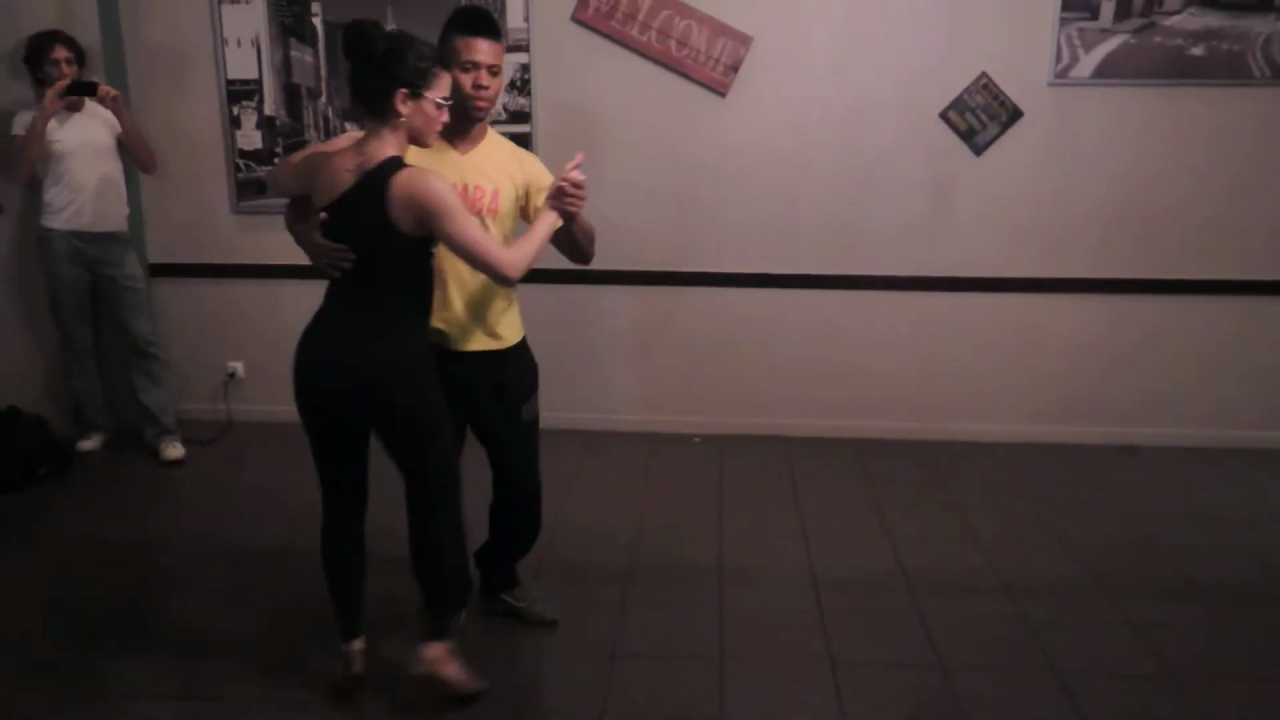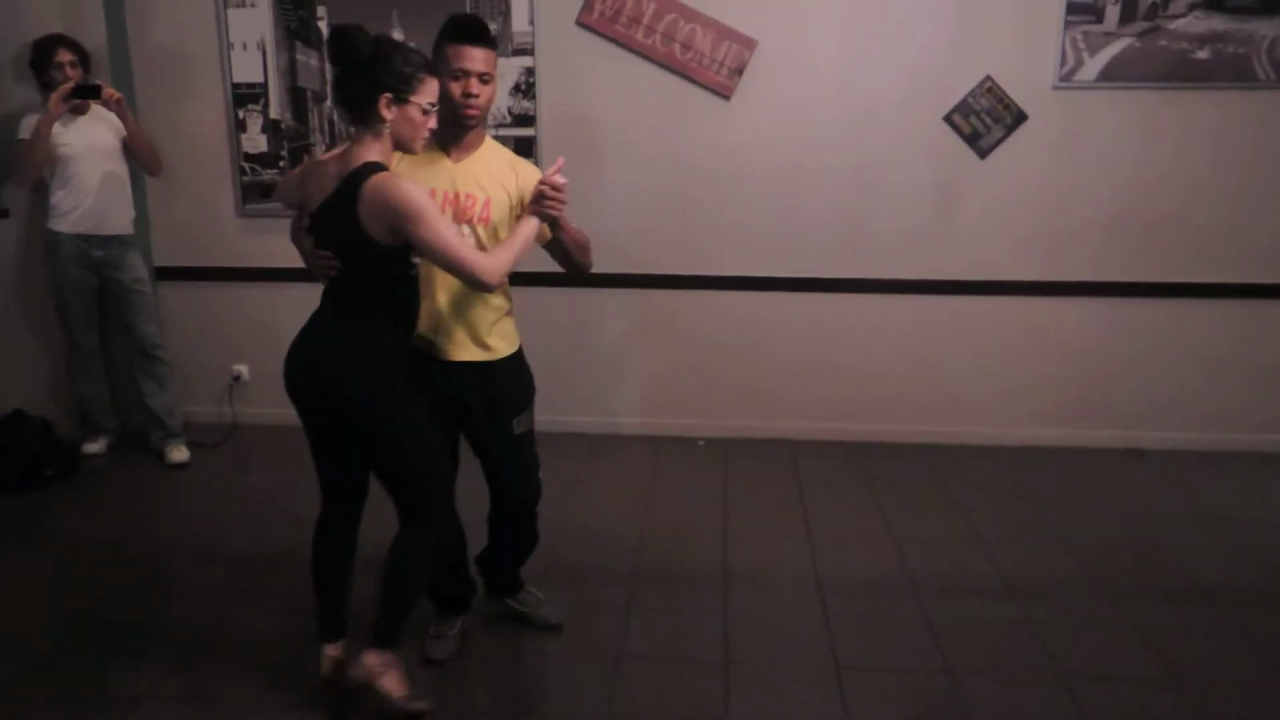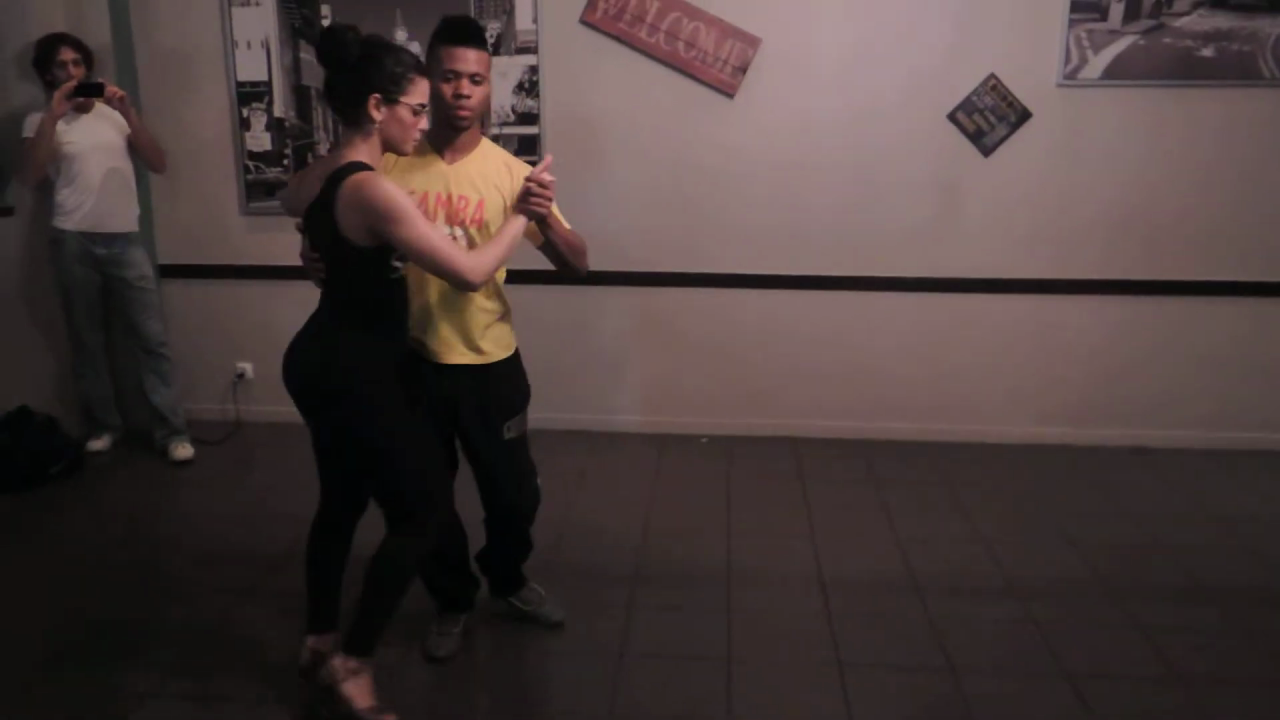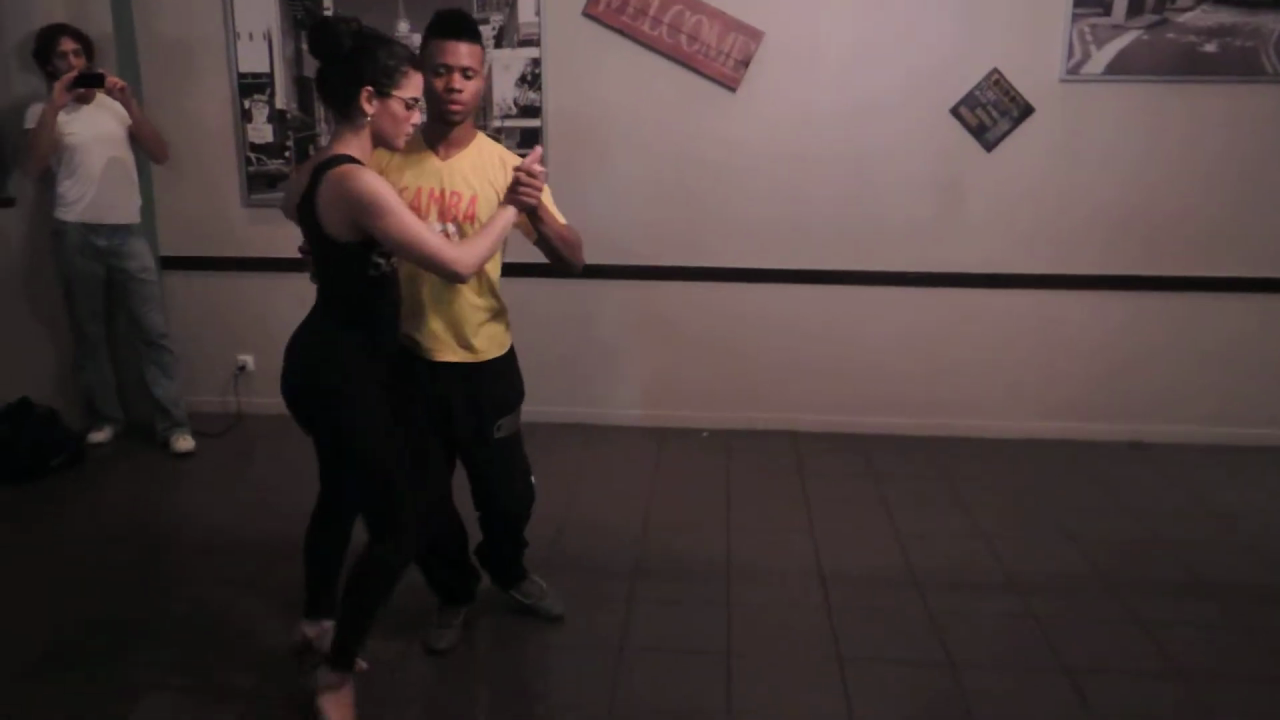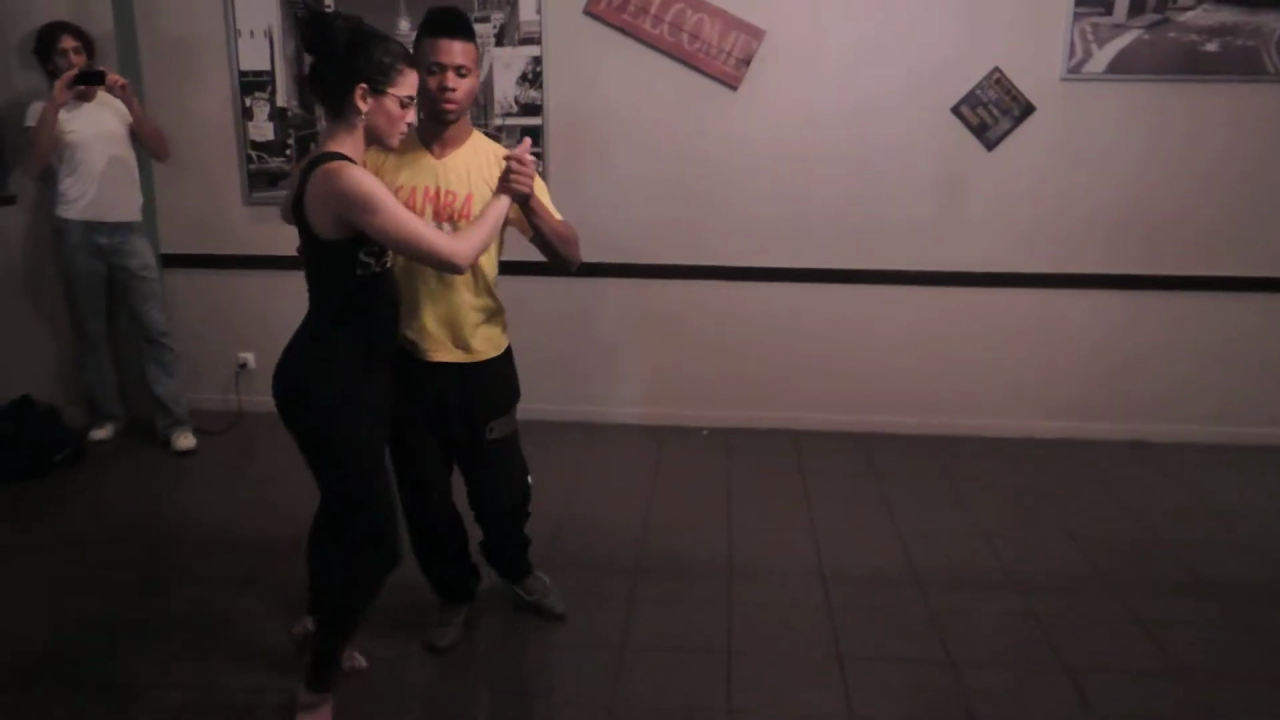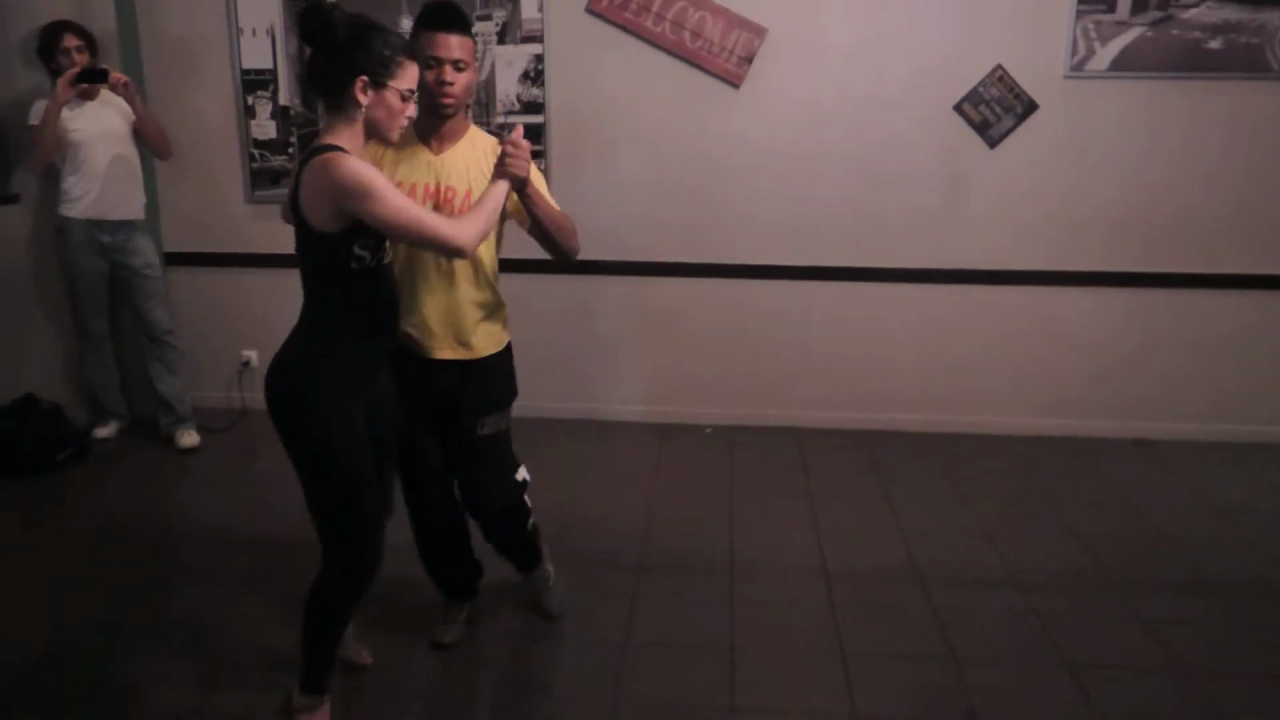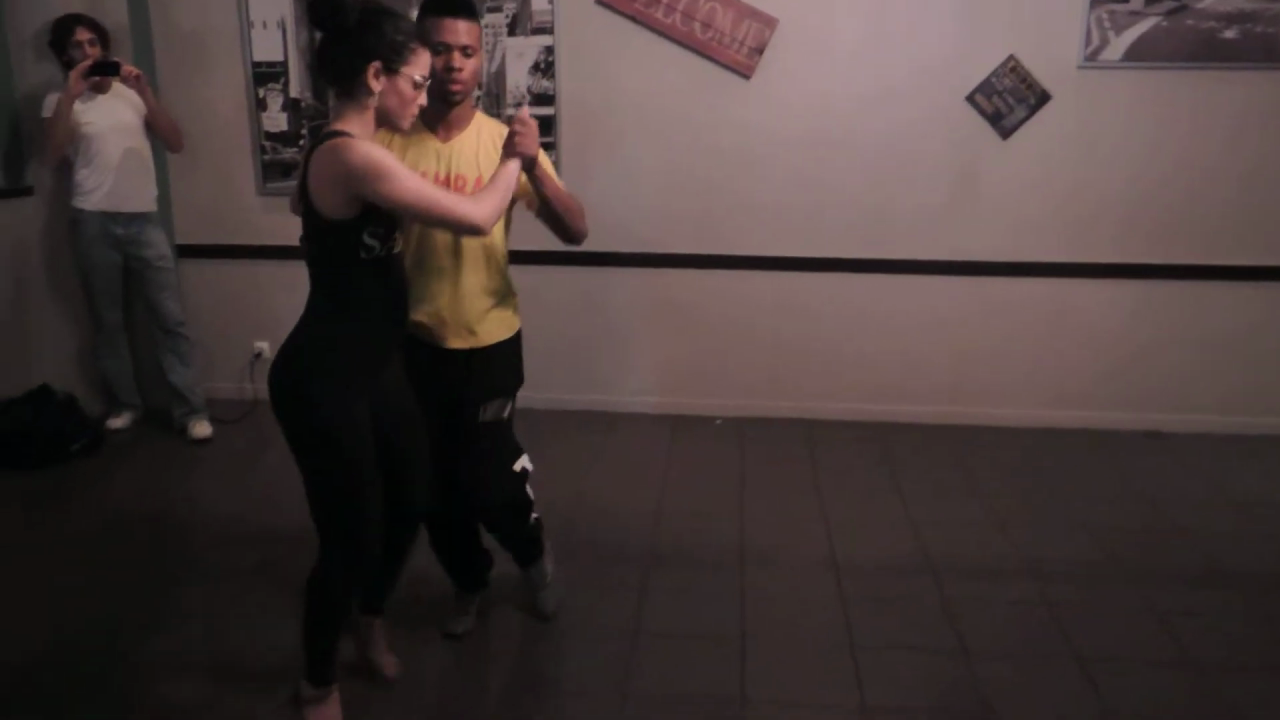
dt=0.1s
person 1, frame 1
left shoulder: (326, 166)
right shoulder: (419, 187)
left elbow: (278, 180)
right elbow: (507, 266)
left wrist: (337, 144)
right wrist: (551, 212)
left hip: (322, 355)
right hip: (391, 362)
left knee: (341, 502)
right knee: (439, 498)
left ankle: (352, 645)
right ankle: (439, 642)
person 1, frame 2
left shoulder: (321, 175)
right shoulder: (397, 193)
left elbow: (287, 192)
right elbow: (486, 274)
left wrist: (341, 153)
right wrist: (535, 217)
left hip: (312, 360)
right hip: (370, 371)
left knee: (339, 504)
right knee: (427, 507)
left ankle: (334, 646)
right ankle: (379, 655)
person 1, frame 3
left shoulder: (324, 175)
right shoulder: (374, 192)
left elbow: (294, 202)
right elbow: (470, 272)
right wrist: (522, 215)
left hip: (319, 363)
right hip: (356, 375)
left knee: (340, 502)
right knee: (419, 514)
left ankle: (322, 638)
right ankle: (351, 662)
person 1, frame 4
left shoulder: (319, 171)
right shoulder: (358, 186)
right elbow: (458, 263)
right wrist: (511, 207)
left hip: (321, 363)
right hip: (342, 375)
left knee: (341, 496)
right knee: (399, 527)
left ankle: (319, 623)
person 1, frame 5
left shoulder: (324, 171)
right shoulder: (345, 182)
right elbow: (455, 255)
right wrist: (505, 195)
left hip: (353, 373)
right hip: (326, 383)
left knee: (346, 512)
right knee: (376, 540)
left ankle: (319, 622)
person 1, frame 6
left shoulder: (322, 165)
right shoulder: (342, 173)
right elbow: (457, 239)
right wrist: (503, 181)
left hip: (358, 372)
right hip: (319, 383)
left knee: (357, 517)
right knee: (356, 546)
left ankle: (331, 627)
person 1, frame 7
left shoulder: (336, 153)
right shoulder: (352, 156)
right elbow: (475, 217)
right wrist: (514, 158)
left hip: (376, 365)
right hip: (324, 377)
left knee: (405, 506)
right knee: (352, 539)
left ankle: (365, 614)
person 2, frame 1
left shoulder: (521, 164)
right shoulder: (399, 152)
left elbow: (581, 254)
right elbow: (303, 205)
left wrist: (571, 213)
right wrist: (316, 245)
left hip: (502, 354)
right hip: (426, 354)
left knee: (522, 481)
left ankle: (501, 581)
person 2, frame 2
left shoulder: (516, 173)
right shoulder: (392, 162)
left elbow: (579, 264)
left wrist: (556, 220)
right wrist: (312, 253)
left hip: (495, 364)
right hip: (418, 362)
left knee: (519, 493)
left ankle: (505, 583)
right ankle: (452, 604)
person 2, frame 3
left shoulder: (509, 175)
right shoulder: (389, 165)
left elbow: (576, 264)
left wrist: (544, 220)
right wrist: (318, 258)
left hip: (489, 365)
right hip: (410, 363)
left knee: (515, 494)
left ankle: (508, 579)
right ankle: (453, 602)
person 2, frame 4
left shoulder: (509, 169)
right shoulder: (385, 159)
left elbow: (572, 260)
left wrist: (534, 212)
left hip: (483, 361)
right hip: (407, 361)
left knee: (505, 493)
right knee: (421, 496)
left ankle: (510, 571)
right ankle: (453, 594)
person 2, frame 5
left shoulder: (502, 165)
right shoulder: (380, 158)
left elbow: (569, 257)
left wrist: (530, 199)
left hip: (479, 361)
right hip: (403, 358)
left knee: (501, 490)
right knee: (423, 497)
left ankle: (518, 571)
right ankle: (454, 592)
person 2, frame 6
left shoulder: (499, 157)
right shoulder: (378, 154)
left elbow: (567, 249)
left wrist: (525, 186)
left hip: (479, 357)
right hip: (405, 356)
left knee: (493, 488)
right knee: (426, 494)
left ankle: (530, 560)
right ankle: (457, 590)
person 2, frame 7
left shoulder: (506, 142)
right shoulder: (387, 140)
left elbow: (574, 230)
left wrist: (534, 162)
left hip: (487, 343)
right hip: (413, 341)
left knee: (492, 478)
right knee: (436, 481)
left ankle: (531, 553)
right ankle: (468, 581)
person 3, frame 1
left shoulder: (105, 112)
right shoulder: (30, 120)
left elbow: (148, 164)
right elbow: (21, 176)
left wrist: (120, 111)
right wrist: (44, 115)
left hip: (115, 238)
right hip: (62, 241)
left knee: (142, 337)
right knee: (77, 341)
left ankle: (162, 431)
right ankle: (93, 425)
person 3, frame 2
left shoulder: (109, 115)
right shoulder: (36, 123)
left elbow: (154, 167)
right elbow: (26, 179)
left wrist: (125, 114)
right wrist: (49, 118)
left hip: (121, 241)
right hip: (69, 244)
left knee: (149, 340)
right knee: (83, 344)
left ankle: (168, 434)
right ankle: (100, 428)
person 3, frame 3
left shoulder: (114, 113)
right shoulder: (41, 122)
left elbow: (158, 164)
right elbow: (31, 177)
left wrist: (128, 112)
right wrist: (53, 116)
left hip: (125, 239)
right hip: (74, 242)
left knee: (152, 337)
right knee: (87, 341)
left ankle: (172, 431)
right ankle: (104, 425)
person 3, frame 4
left shoulder: (115, 104)
right shoulder: (42, 112)
left elbow: (160, 154)
right elbow: (33, 168)
left wrist: (129, 102)
right wrist: (54, 107)
left hip: (127, 231)
right hip: (76, 233)
left knee: (154, 329)
right knee: (89, 332)
left ankle: (173, 423)
right ankle: (105, 418)
person 3, frame 5
left shoulder: (115, 100)
right shoulder: (44, 110)
left elbow: (161, 152)
right elbow: (34, 167)
left wrist: (130, 99)
right wrist: (54, 104)
left hip: (128, 228)
right hip: (77, 231)
left knee: (155, 327)
right knee: (90, 330)
left ankle: (174, 421)
right ankle: (106, 415)
person 3, frame 6
left shoulder: (118, 99)
right shoulder: (46, 108)
left elbow: (164, 150)
right elbow: (37, 165)
left wrist: (133, 98)
right wrist: (57, 103)
left hip: (131, 227)
right hip: (80, 229)
left knee: (158, 325)
right knee: (93, 328)
left ankle: (177, 419)
right ankle: (109, 413)
person 3, frame 7
left shoulder: (131, 92)
right shoulder: (59, 102)
left elbow: (175, 143)
right elbow: (51, 157)
left wrist: (145, 92)
right wrist: (70, 96)
left hip: (144, 219)
right hip: (93, 222)
left knee: (170, 316)
right knee: (107, 320)
left ankle: (190, 410)
right ankle: (124, 404)
